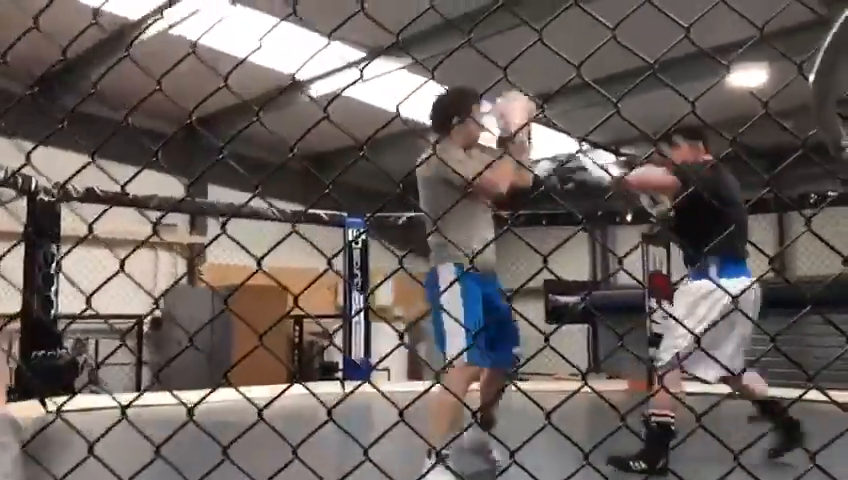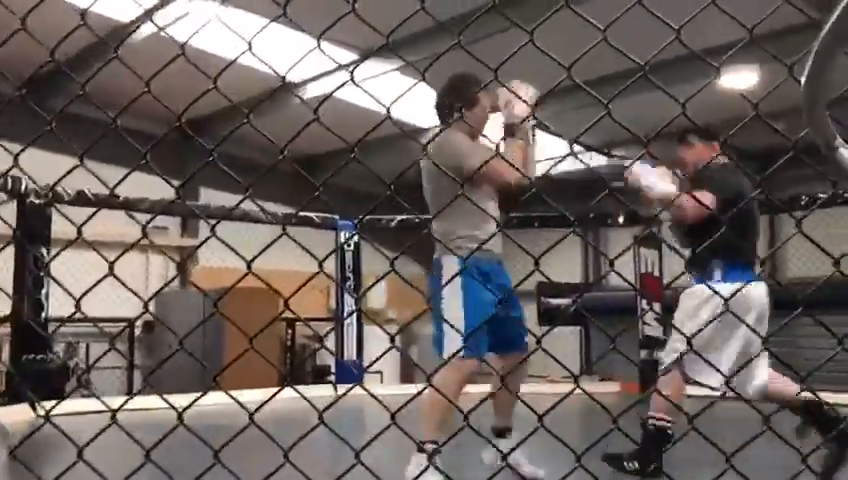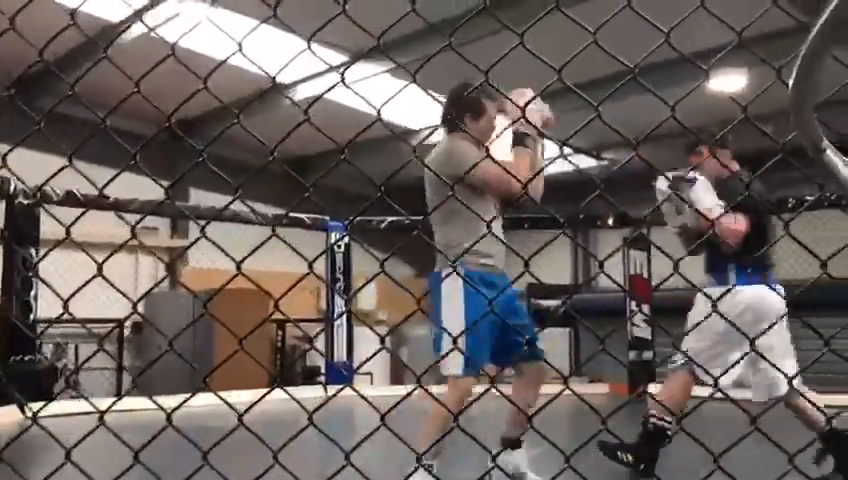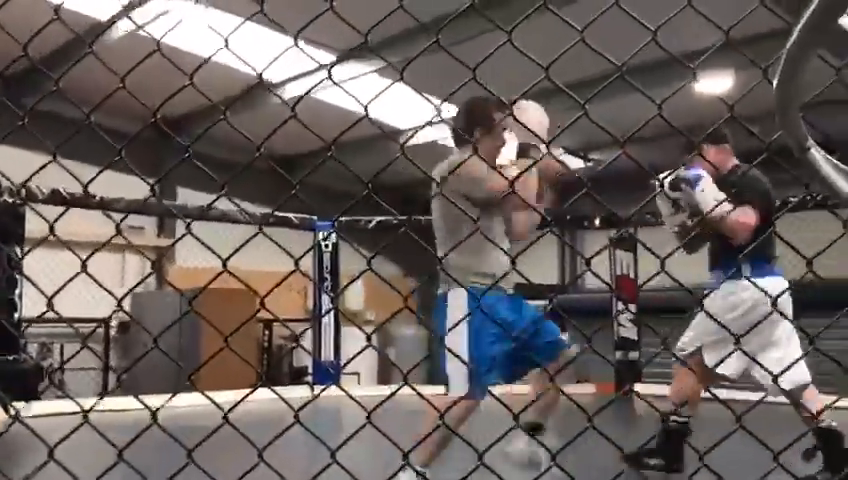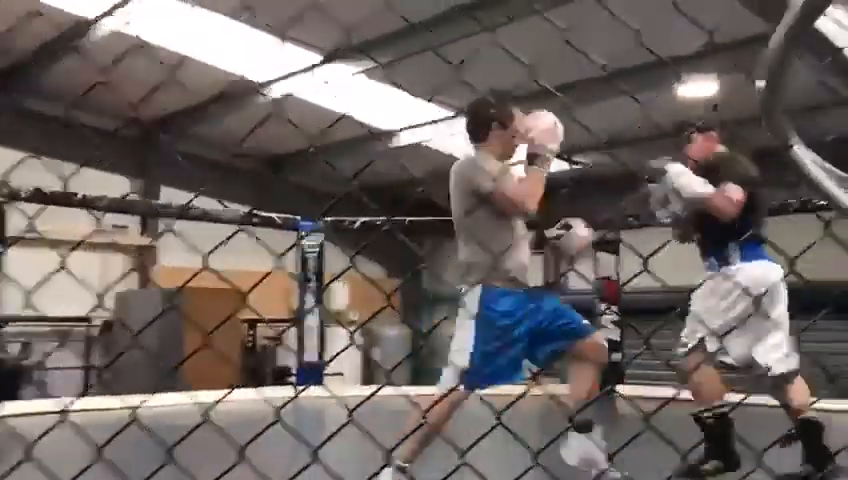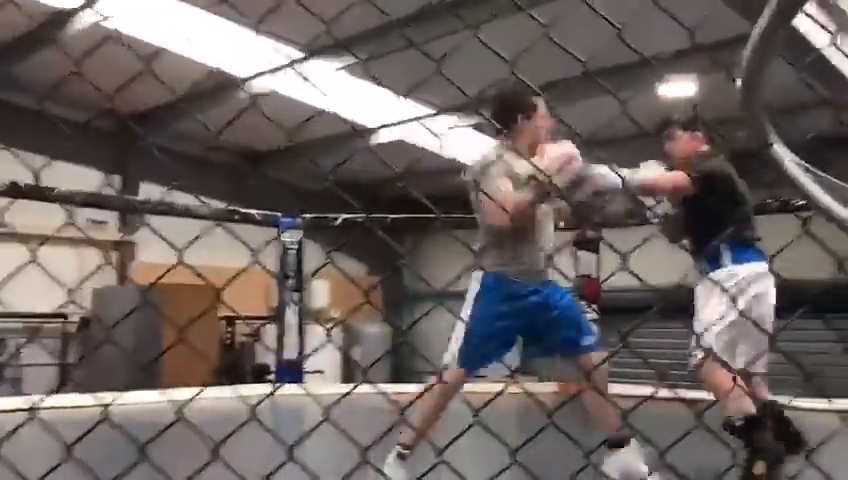
dt=0.1s
person 1, frame 1
left shoulder: (472, 159)
right shoulder: (438, 156)
left elbow: (521, 180)
right elbow: (501, 184)
left wrist: (518, 135)
right wrist: (512, 138)
left hip: (483, 274)
right hip: (456, 274)
left knee: (501, 363)
right knee: (464, 366)
left ankle: (483, 429)
person 1, frame 2
left shoulder: (474, 150)
right shoulder: (445, 144)
left elbow: (524, 174)
right elbow: (509, 175)
left wrist: (523, 124)
right wrist: (516, 126)
left hip: (489, 266)
right hip: (459, 267)
left knee: (515, 355)
right knee: (462, 362)
left ankle: (502, 445)
person 1, frame 3
left shoulder: (478, 157)
right shoulder: (450, 151)
left elbow: (532, 190)
right elbow: (513, 183)
left wrist: (537, 135)
right wrist: (525, 134)
left hip: (493, 281)
right hip: (462, 281)
left knee: (531, 365)
right knee: (463, 377)
person 1, frame 4
left shoulder: (485, 173)
right shoulder: (458, 167)
left elbow: (521, 228)
right elbow: (520, 197)
left wrist: (541, 165)
right wrist: (529, 151)
left hip: (502, 296)
right hip: (467, 299)
left knee: (559, 359)
right knee: (467, 397)
left ankle: (529, 437)
person 1, frame 5
left shoulder: (503, 170)
right shoulder: (471, 167)
right elbow: (526, 202)
left wrist: (566, 236)
right wrist: (539, 157)
left hip: (524, 295)
right hip: (489, 297)
left knee: (592, 347)
right knee: (459, 388)
person 1, frame 6
left shoulder: (539, 163)
right shoulder: (494, 164)
right elbow: (499, 218)
right wrist: (543, 182)
left hip: (541, 286)
right hip: (498, 285)
left knee: (594, 361)
right knee: (455, 375)
person 2, frame 1
left shoulder: (705, 173)
right shoulder: (716, 179)
left elbow: (648, 180)
right elbow: (682, 230)
left hip: (713, 282)
right hip: (739, 283)
left knee: (670, 362)
right knee: (729, 365)
left ankle: (653, 454)
right ankle: (785, 423)
person 2, frame 2
left shoulder: (719, 175)
right shoulder: (729, 182)
left elbow: (689, 211)
right elbow: (687, 236)
left wrist: (647, 179)
right wrist: (666, 190)
left hip: (719, 286)
right hip: (747, 288)
left knee: (674, 364)
right knee: (753, 376)
person 2, frame 3
left shoulder: (741, 186)
right shoulder: (725, 191)
left elbow: (730, 238)
right elbow: (692, 242)
left wrist: (701, 196)
right wrist: (678, 203)
left hip: (738, 292)
right hip: (764, 294)
left knee: (688, 366)
right knee: (784, 382)
left ankle: (643, 452)
person 2, frame 4
left shoulder: (747, 180)
right shoulder: (726, 187)
left elbow: (742, 232)
right elbow: (689, 242)
left wrist: (706, 194)
right wrist: (673, 203)
left hip: (745, 286)
right hip: (769, 288)
left knee: (691, 358)
right knee: (790, 376)
left ankle: (669, 449)
person 2, frame 5
left shoulder: (733, 166)
right shoulder: (710, 176)
left elbow: (727, 209)
right elbow: (685, 233)
left wrist: (685, 181)
right wrist: (678, 196)
left hip: (739, 272)
right hip: (762, 273)
left knee: (693, 352)
right knee: (779, 364)
left ankle: (719, 448)
person 2, frame 6
left shoulder: (708, 166)
right shoulder: (704, 175)
left elbow: (667, 183)
right elbow: (676, 233)
left wrist: (622, 179)
left hip: (732, 274)
right hip: (748, 271)
left knee: (709, 357)
right knee: (745, 363)
left ankle: (761, 445)
right ankle: (780, 436)
